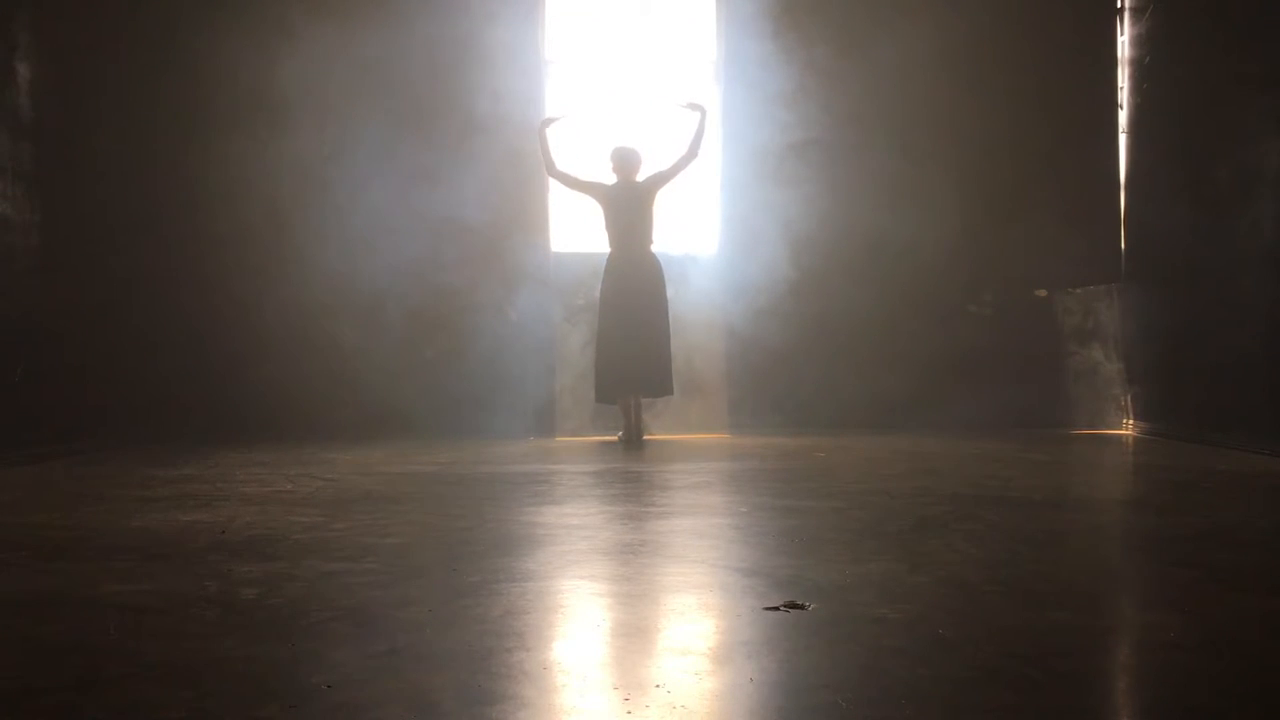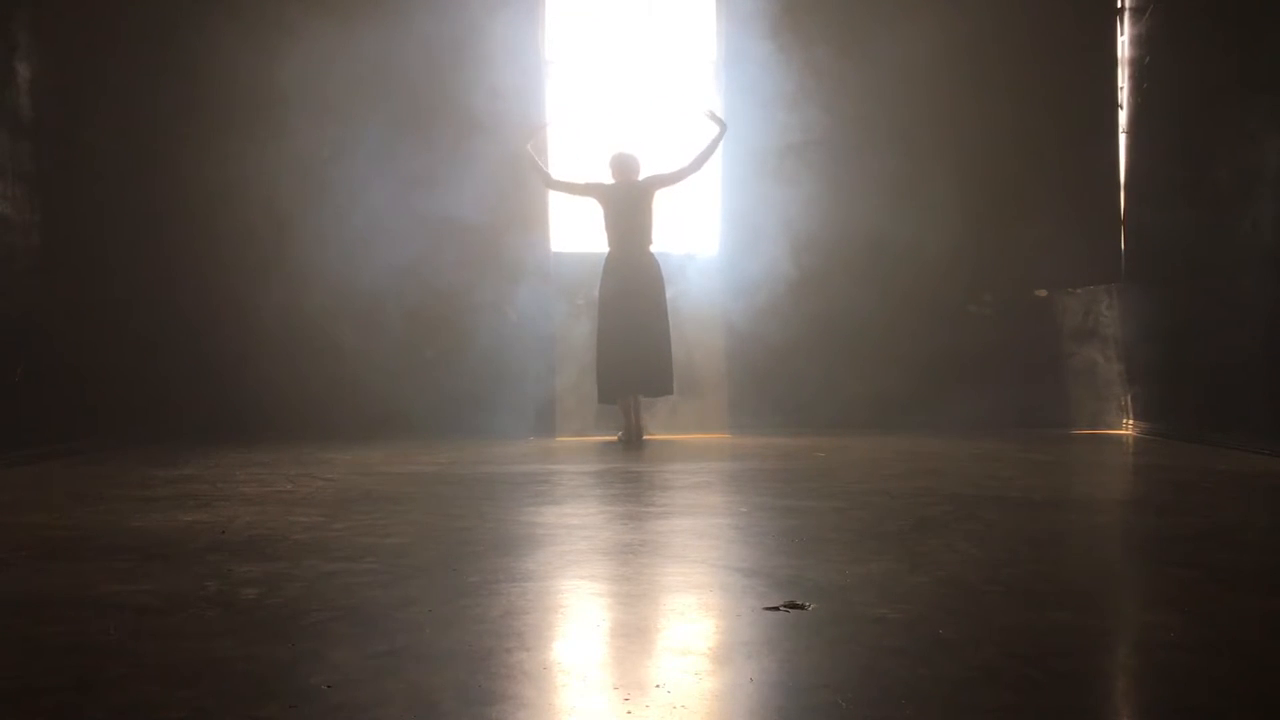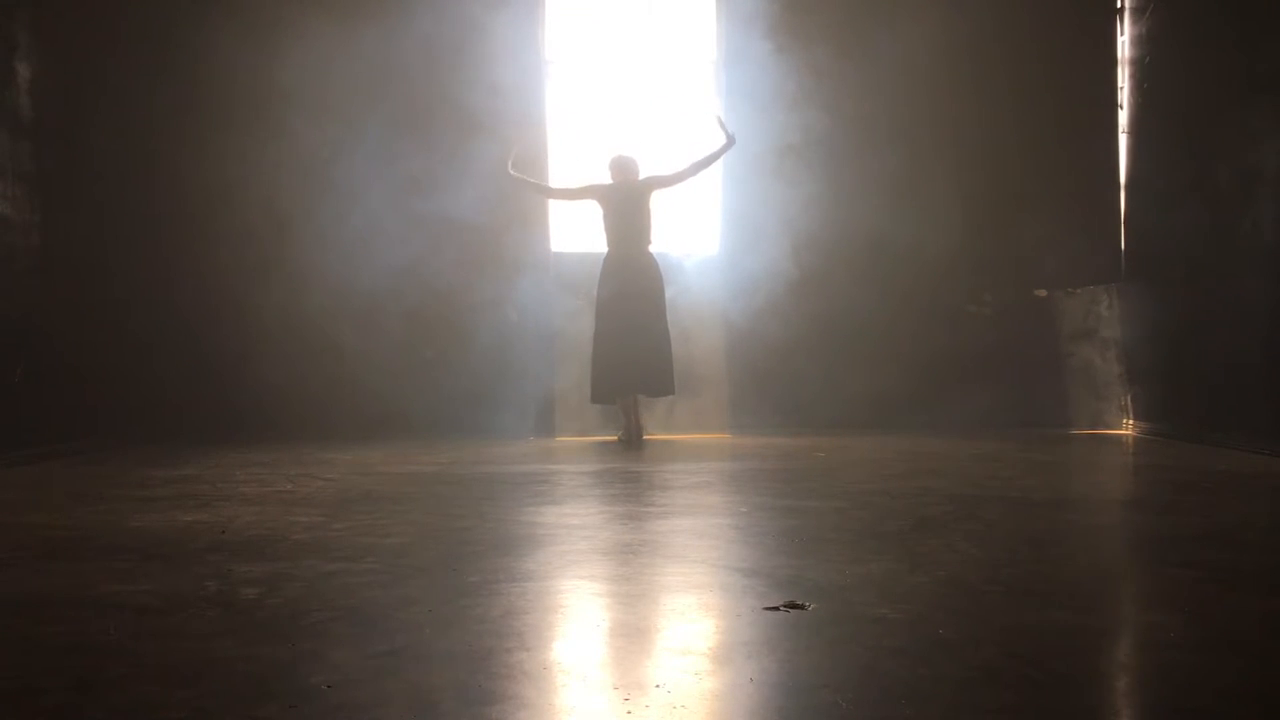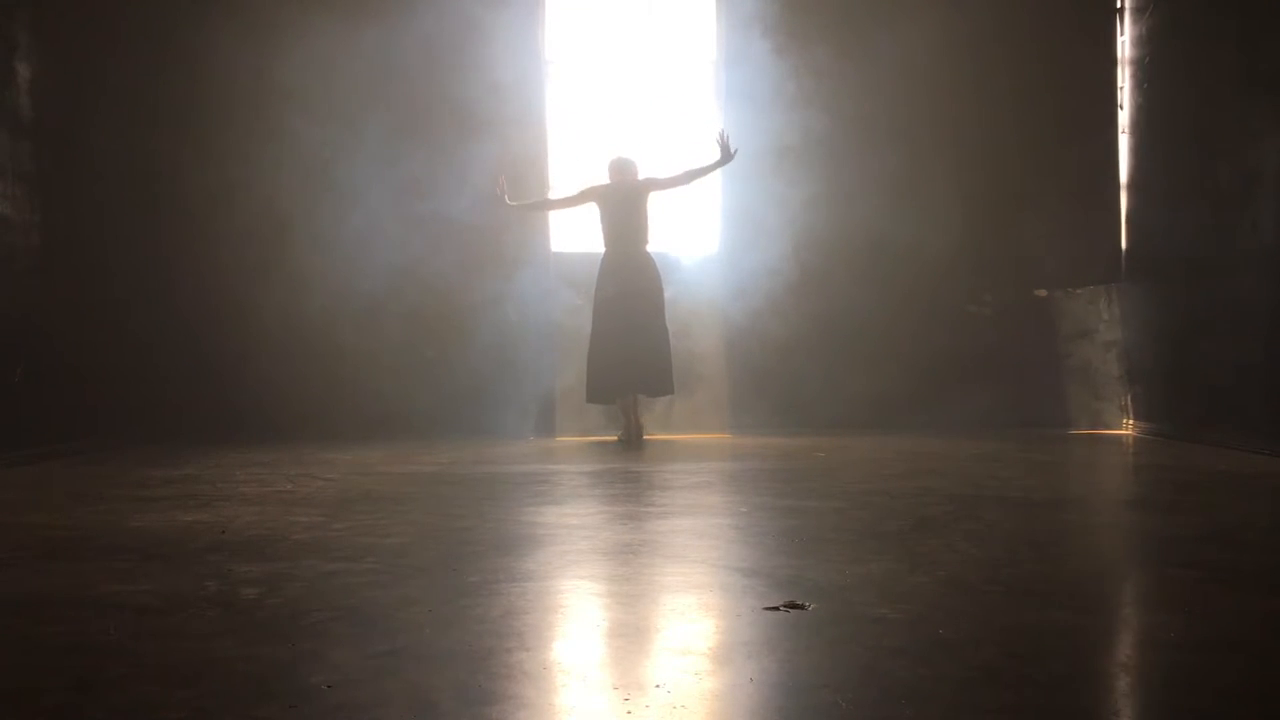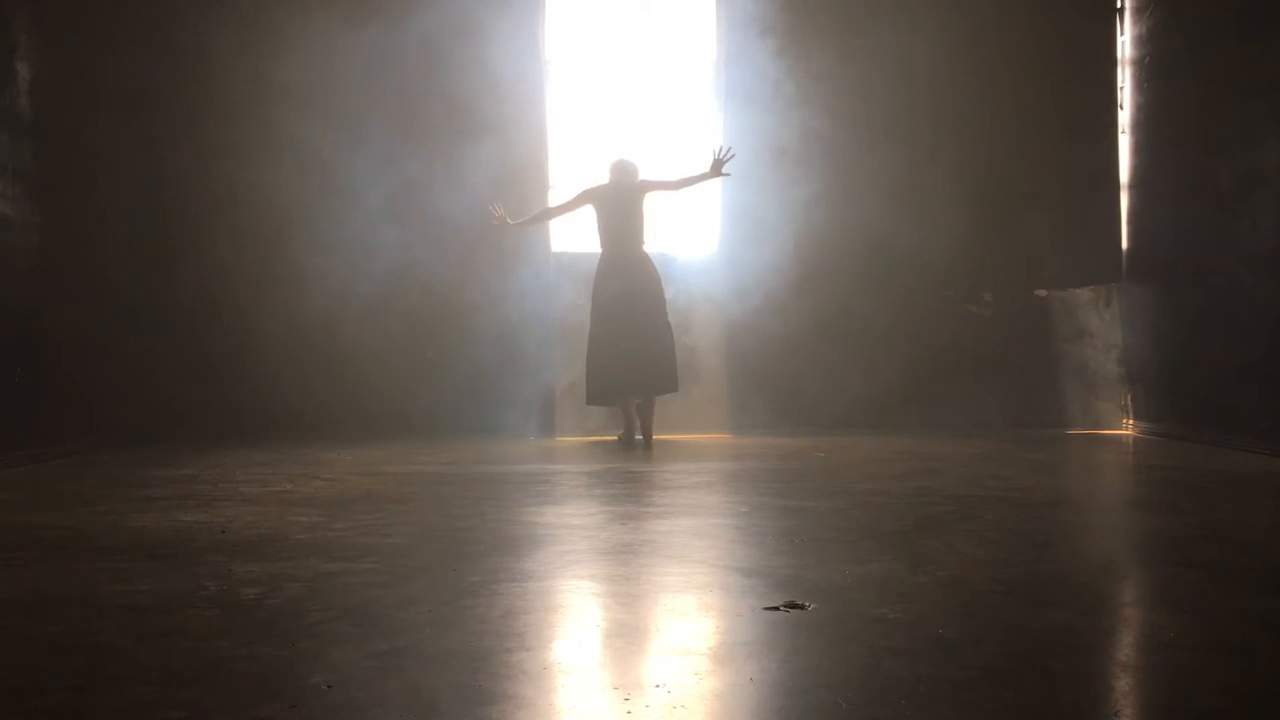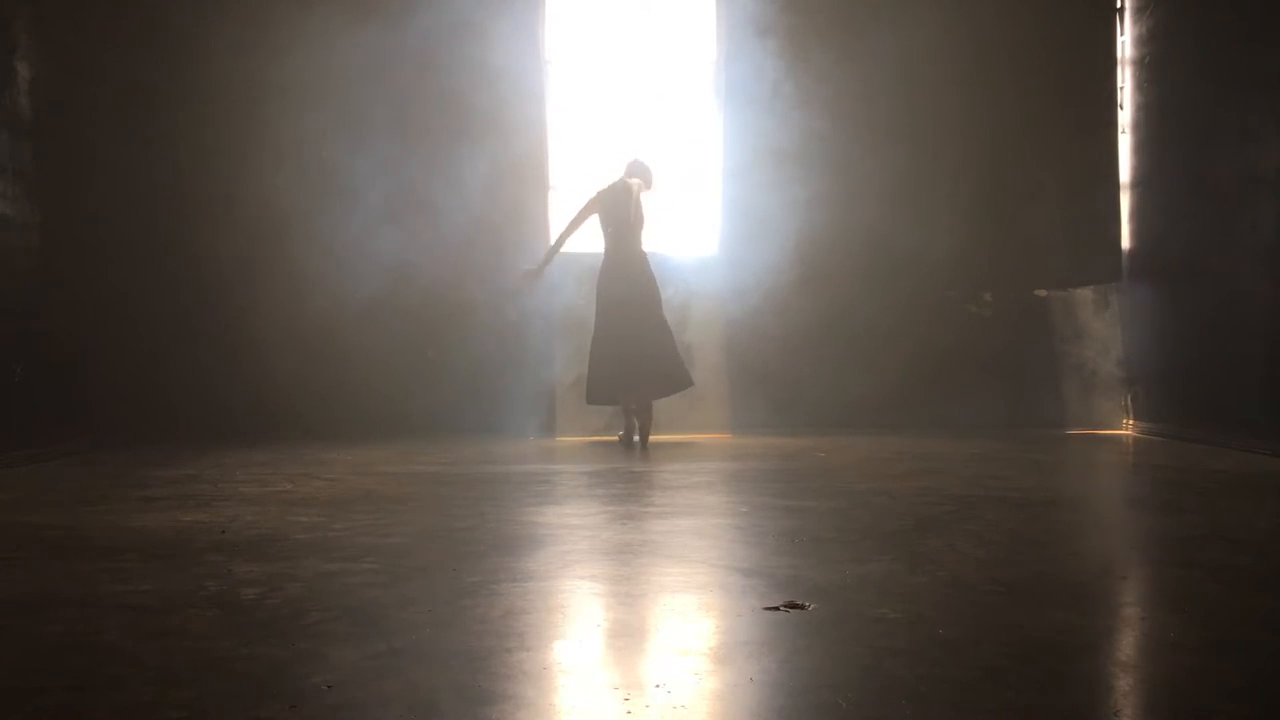
dt=0.4s
person 1, frame 1
left shoulder: (603, 192)
right shoulder: (648, 188)
left elbow: (553, 171)
right elbow: (690, 156)
left wrist: (544, 134)
right wrist: (702, 117)
left hip: (618, 272)
right hip: (647, 271)
left knee: (618, 346)
right knee: (646, 344)
left ankle: (629, 425)
right ankle: (637, 421)
person 1, frame 2
left shoulder: (602, 191)
right shoulder: (648, 186)
left elbow: (552, 182)
right elbow: (692, 167)
left wrist: (531, 151)
right wrist: (720, 133)
left hip: (617, 272)
right hip: (646, 271)
left knee: (618, 346)
right knee: (645, 343)
left ankle: (629, 425)
right ankle: (636, 423)
person 1, frame 3
left shoulder: (601, 191)
right shoulder: (646, 186)
left elbow: (551, 192)
right elbow: (689, 171)
left wrist: (515, 174)
right wrist: (725, 147)
left hip: (615, 272)
right hip: (644, 270)
left knee: (617, 346)
right knee: (645, 342)
left ankle: (629, 425)
right ankle: (635, 422)
person 1, frame 4
left shoulder: (599, 192)
right shoulder: (643, 186)
left elbow: (552, 204)
right elbow: (684, 178)
left wrist: (512, 204)
right wrist: (719, 163)
left hip: (613, 272)
right hip: (642, 270)
left knee: (615, 345)
right knee: (645, 341)
left ankle: (629, 425)
right ankle: (634, 419)
person 1, frame 5
left shoulder: (595, 193)
right shoulder: (639, 187)
left elbow: (551, 212)
right elbow: (675, 184)
left wrist: (514, 223)
right wrist: (708, 175)
left hip: (610, 273)
right hip: (639, 270)
left knee: (614, 346)
right knee: (650, 342)
left ankle: (629, 426)
right ankle: (646, 422)
person 1, frame 6
left shoulder: (603, 197)
right shoulder: (629, 187)
left elbow: (564, 236)
right elbow: (632, 186)
left wrist: (542, 265)
left hip: (612, 271)
right hip: (633, 269)
left knee: (616, 346)
right knee: (646, 343)
left ankle: (630, 424)
right ankle: (642, 420)
